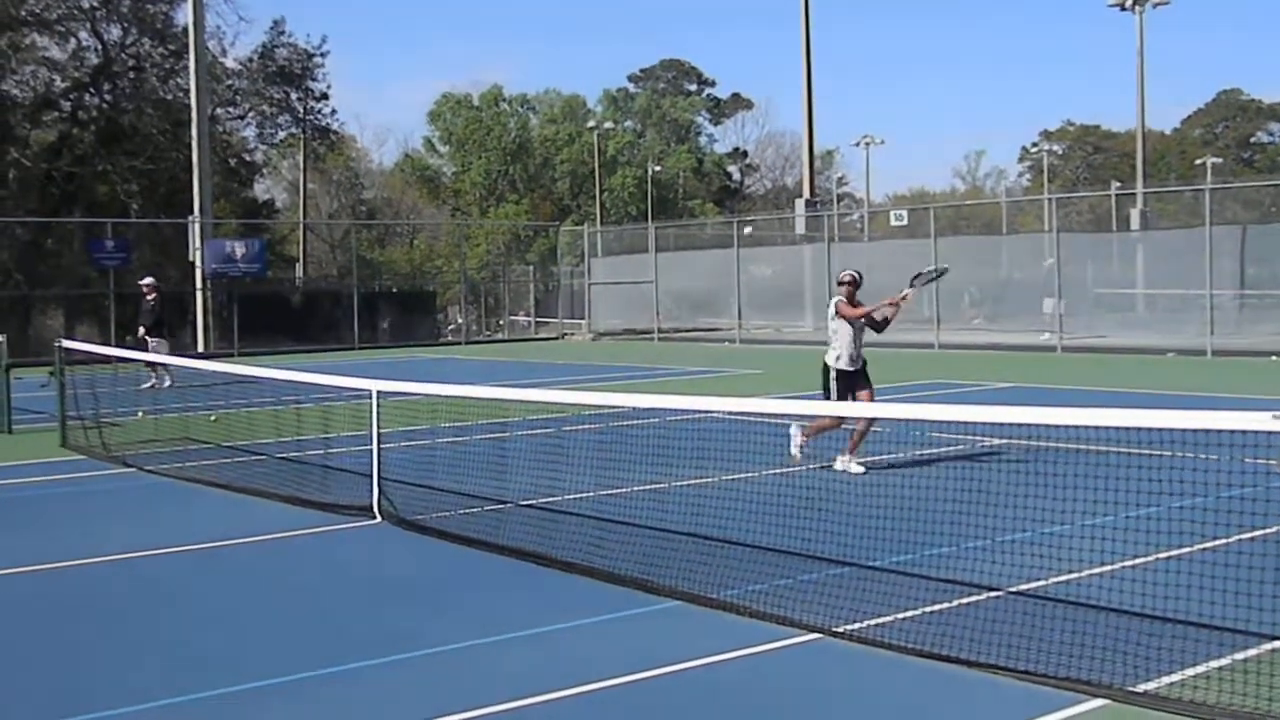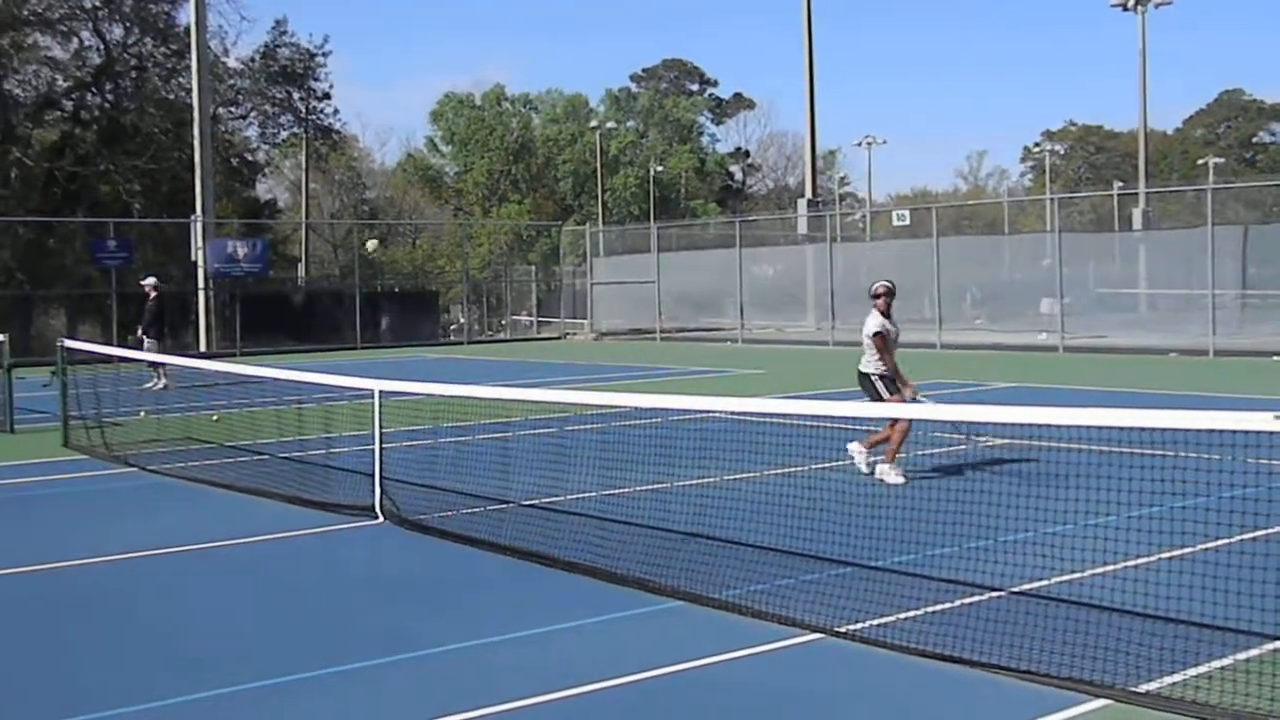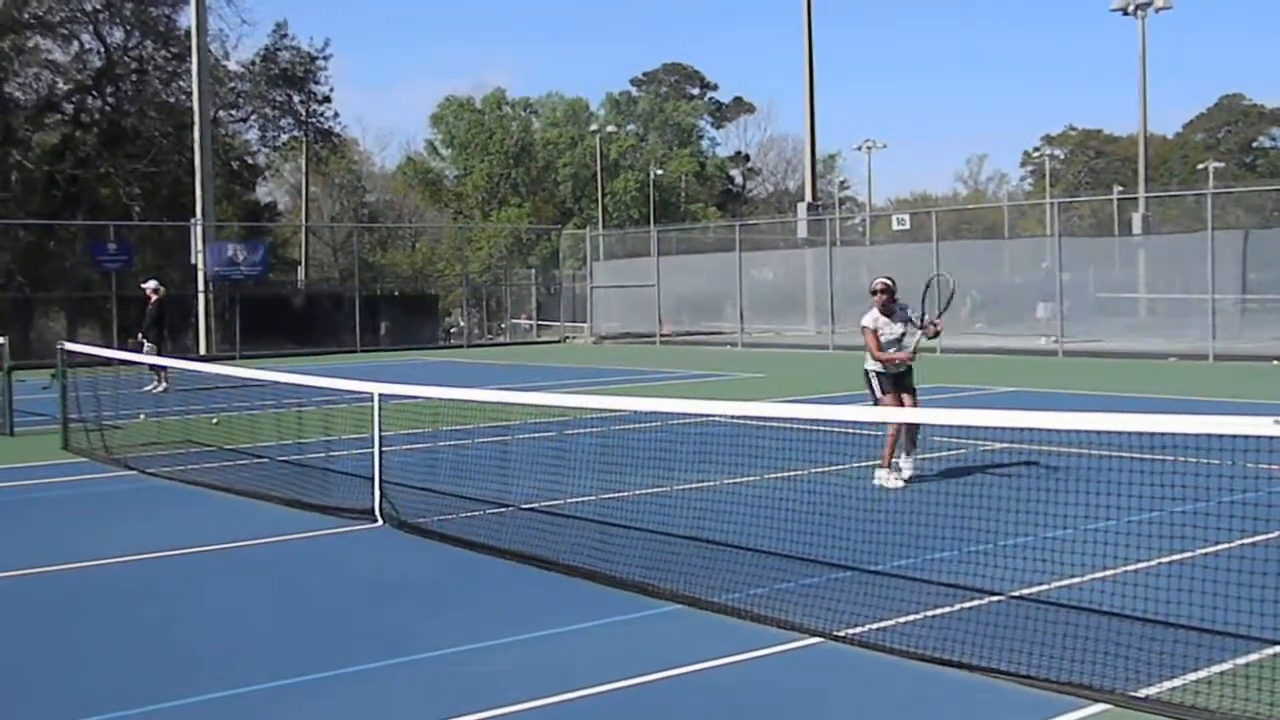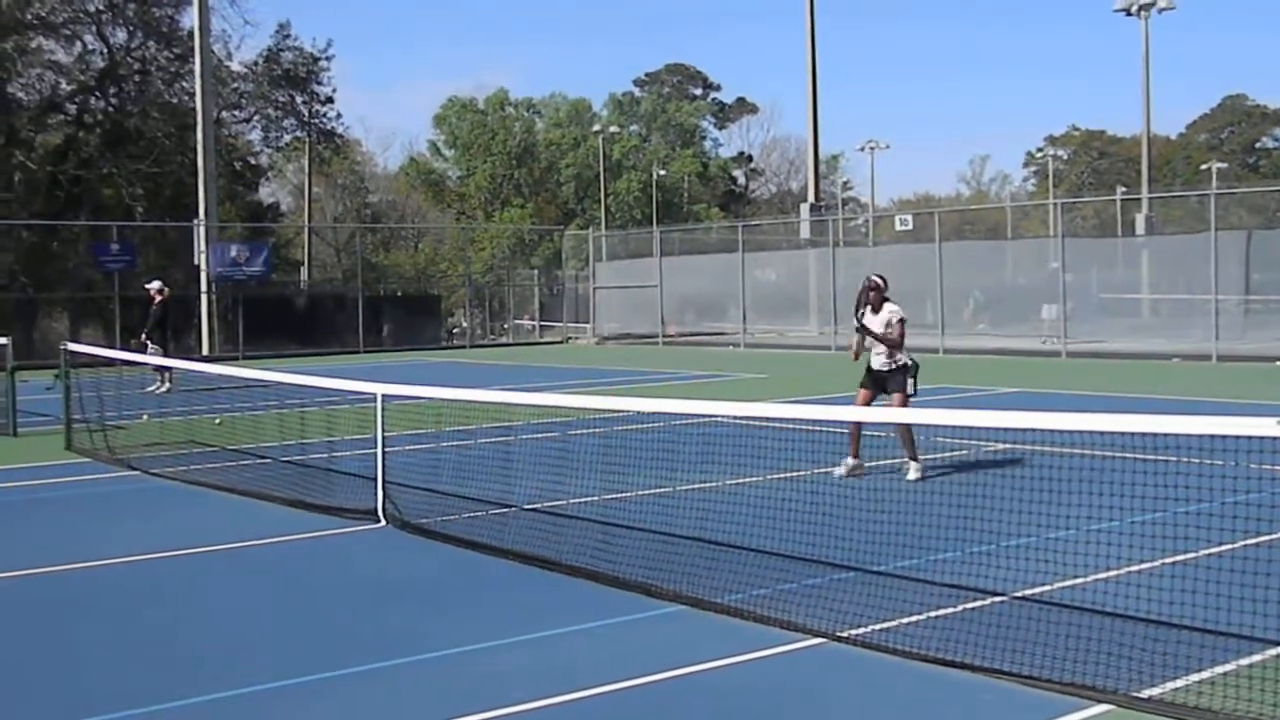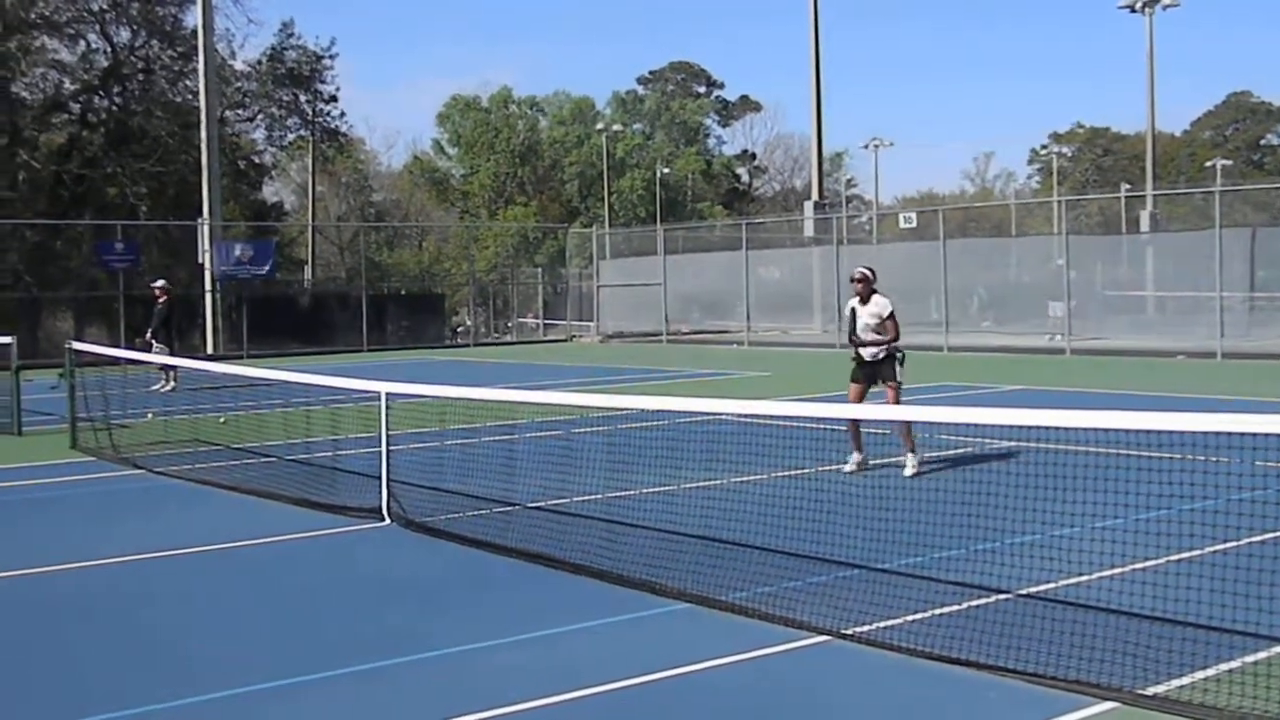
dt=0.4s
person 1, frame 1
left shoulder: (858, 304)
right shoulder: (838, 303)
left elbow: (878, 328)
right elbow: (855, 314)
left wrist: (890, 313)
right wrist: (887, 303)
left hip: (857, 367)
right hip: (836, 368)
left knee: (868, 415)
right knee: (835, 421)
left ankle: (846, 458)
right ankle: (802, 433)
person 1, frame 2
left shoulder: (886, 316)
right shoulder: (876, 324)
right elbow: (887, 359)
right wrist: (906, 385)
left hip: (885, 375)
right hip: (873, 376)
left knee: (897, 425)
right knee: (905, 419)
left ankle: (861, 447)
right ankle: (886, 466)
person 1, frame 3
left shoulder: (902, 310)
right shoulder: (870, 319)
left elbow: (929, 333)
right elbow: (876, 353)
left wrist: (933, 327)
right wrist: (897, 356)
left hip: (901, 372)
right hip: (878, 373)
left ankle: (907, 457)
right ankle: (884, 471)
person 1, frame 4
left shoulder: (894, 311)
right shoulder: (862, 313)
left elbow: (898, 343)
right elbow: (858, 343)
left wrist: (872, 333)
right wrist: (855, 352)
left hip: (898, 369)
right hip: (875, 370)
left ankle: (914, 463)
right ankle: (853, 461)
person 1, frame 5
left shoulder: (882, 303)
right shoulder: (852, 305)
left elbow: (895, 336)
left wrist: (868, 343)
right wrist: (855, 348)
left hip: (886, 359)
right hip: (864, 360)
left knee: (894, 407)
left ankle: (911, 455)
right ankle: (858, 455)
